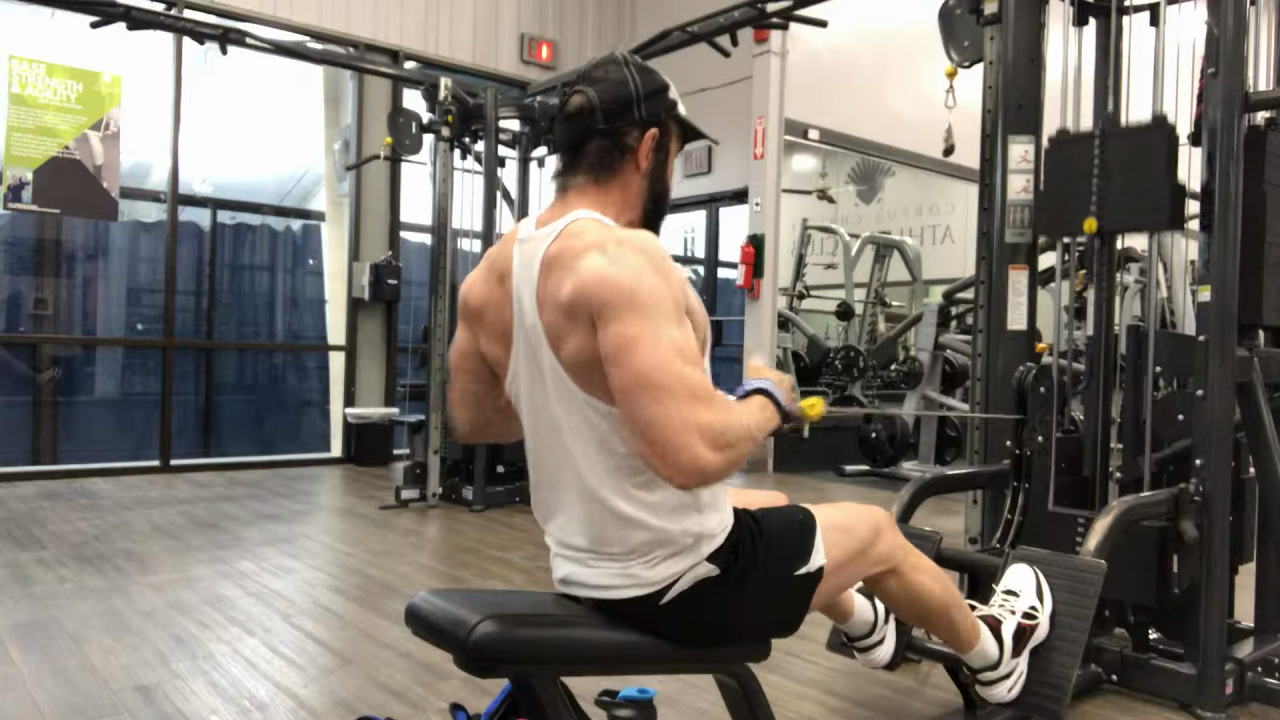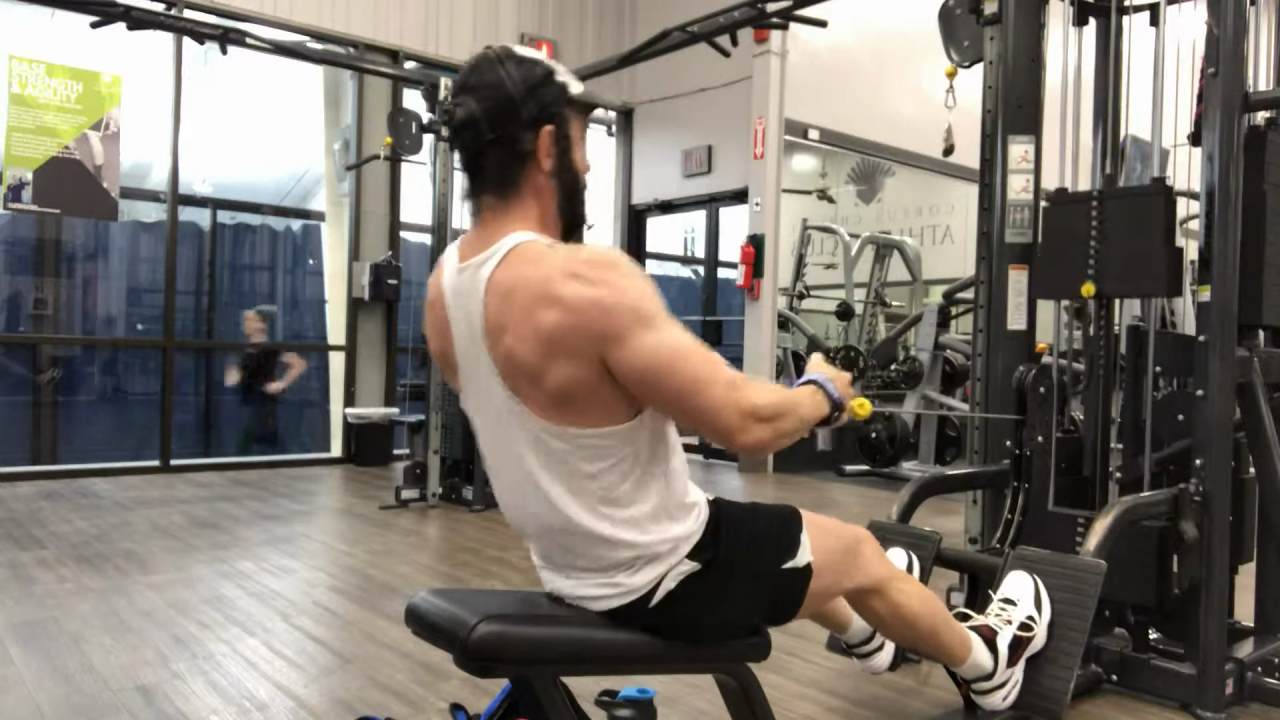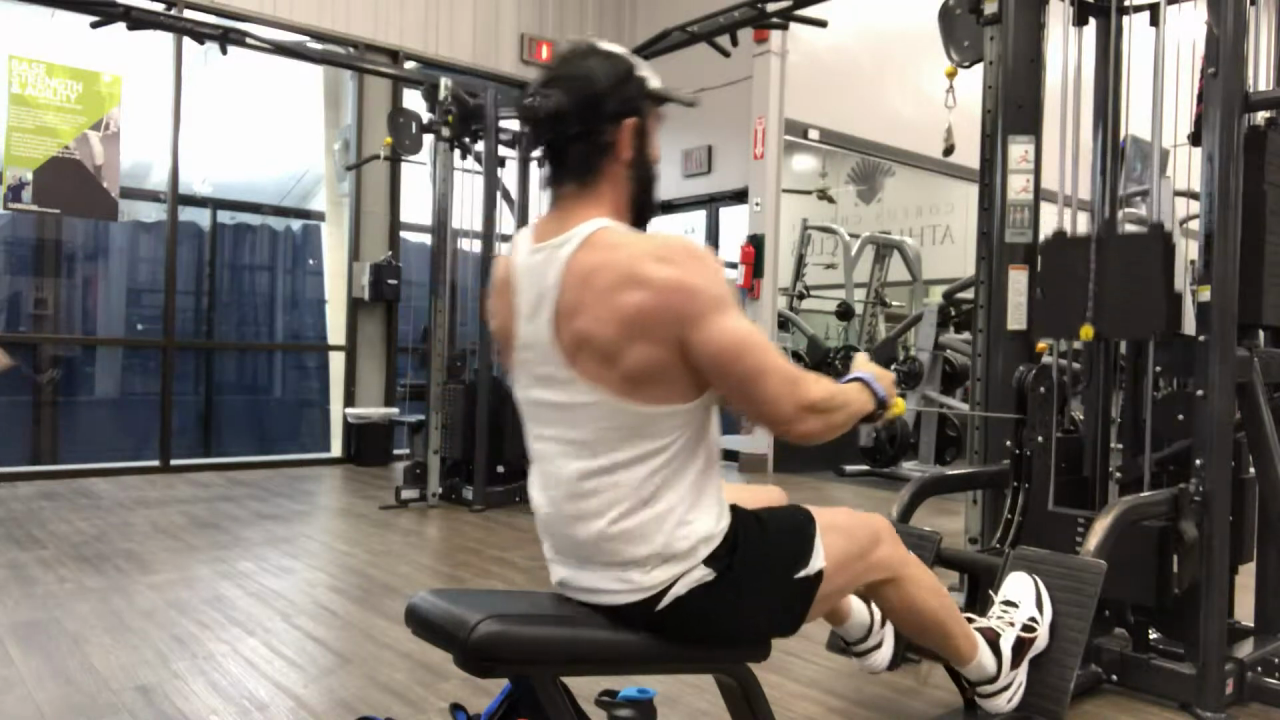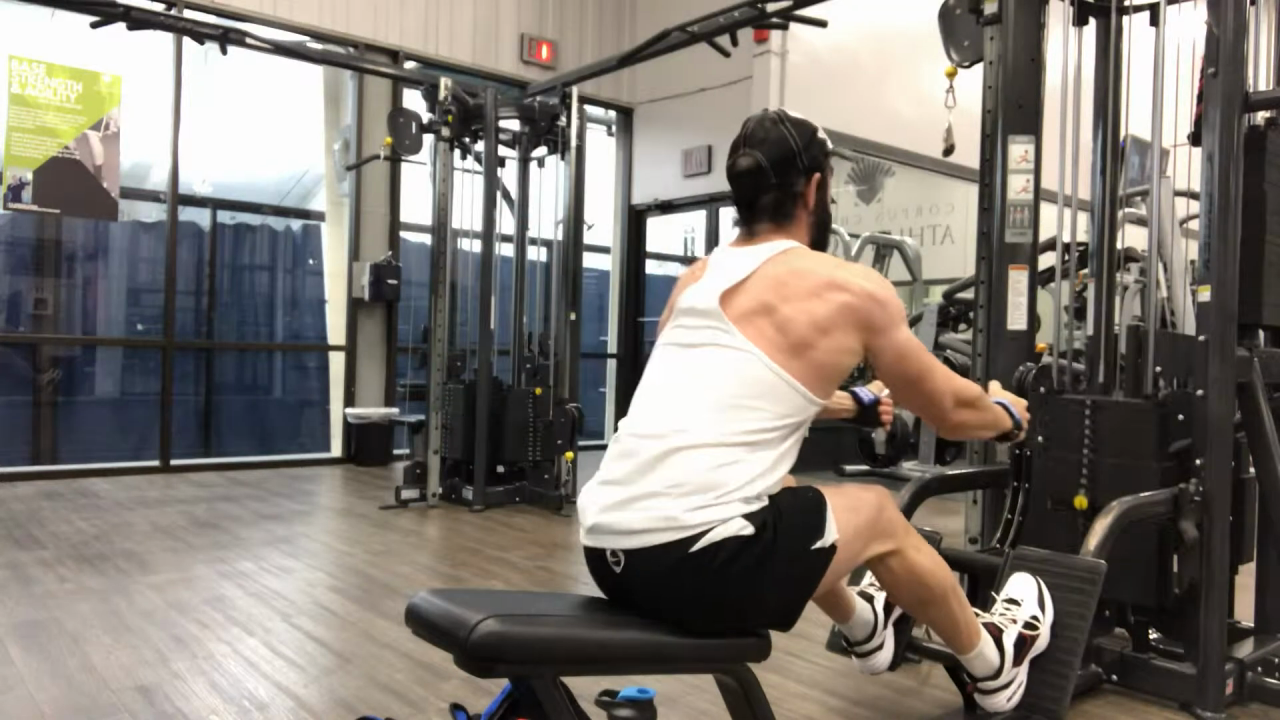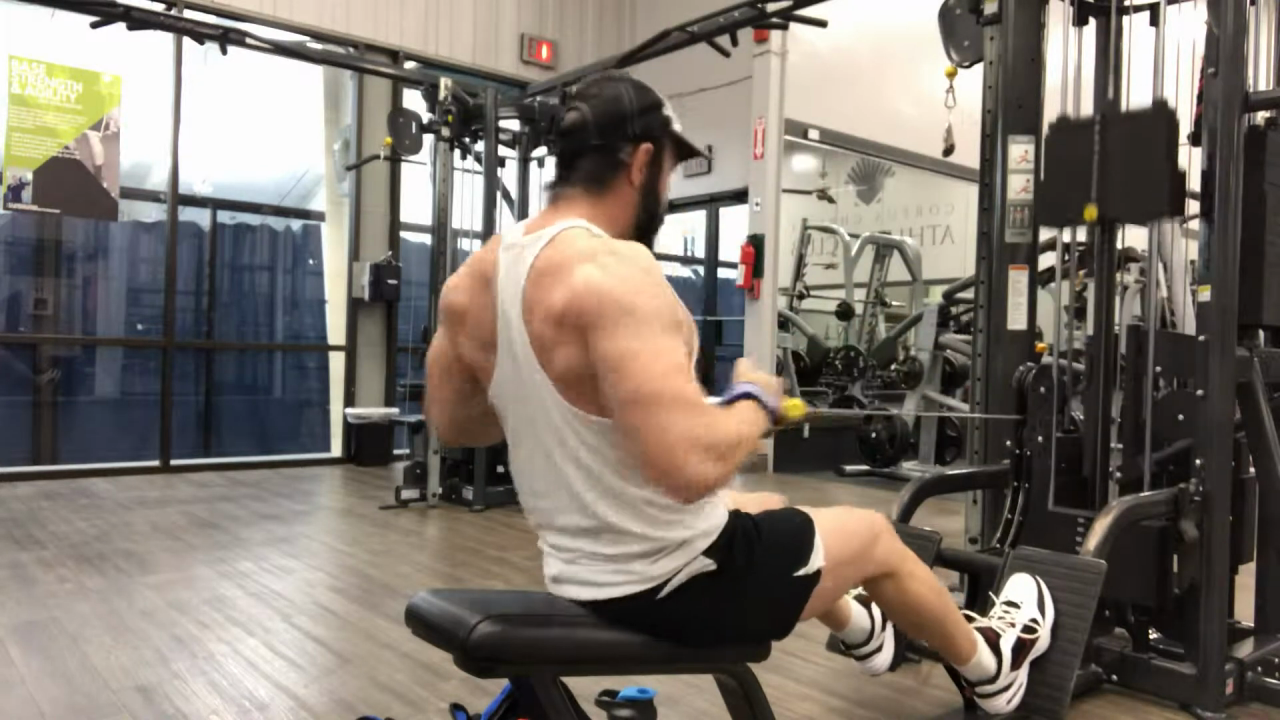
dt=0.7s
person 1, frame 1
left shoulder: (492, 272)
right shoulder: (621, 262)
left elbow: (471, 421)
right elbow: (696, 453)
right wrist: (769, 398)
left hip: (586, 572)
right hip: (679, 581)
left knee: (773, 508)
right knee: (874, 532)
left ankle: (867, 624)
right ankle: (992, 654)
person 1, frame 2
left shoulder: (445, 281)
right shoulder: (582, 282)
right elbow: (744, 423)
left wrist: (674, 371)
right wrist: (823, 392)
left hip: (576, 570)
right hip: (660, 580)
left knee: (765, 533)
right knee: (857, 550)
left ankle: (865, 632)
right ankle: (986, 662)
person 1, frame 3
left shoulder: (510, 270)
right shoulder: (661, 269)
right elbow: (799, 413)
right wrist: (869, 390)
left hip: (584, 572)
right hip: (670, 584)
left knee: (767, 502)
right knee: (872, 539)
left ankle: (864, 628)
person 1, frame 4
left shoulder: (697, 276)
right shoulder: (850, 290)
right elbow: (950, 410)
left wrist: (853, 404)
right wrist: (1007, 414)
left hip: (606, 546)
right hip: (696, 557)
right knee: (877, 513)
left ankle: (867, 628)
right ankle: (993, 665)
person 1, frame 5
left shoulder: (473, 278)
right shoulder: (610, 272)
left elbow: (451, 424)
right elbow: (692, 465)
right wrist: (752, 403)
left hip: (581, 575)
right hip: (670, 582)
left knee: (768, 509)
right knee: (870, 533)
left ankle: (863, 628)
right ankle: (991, 667)
